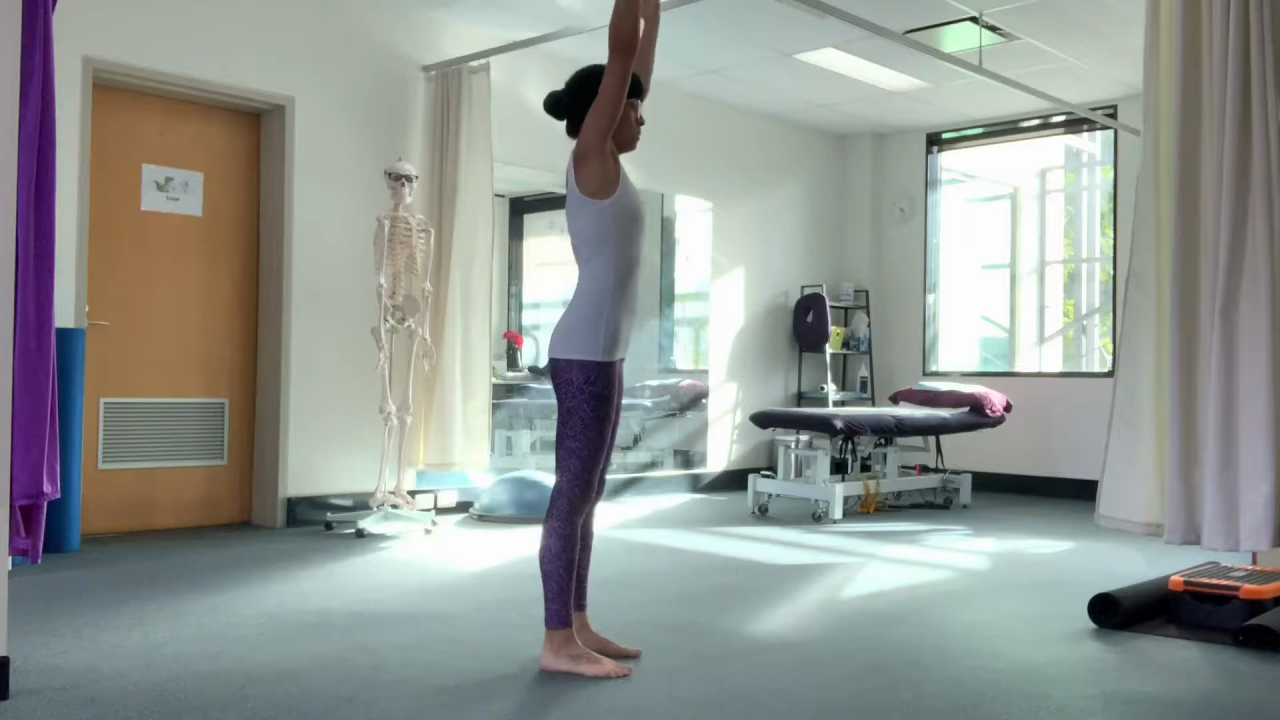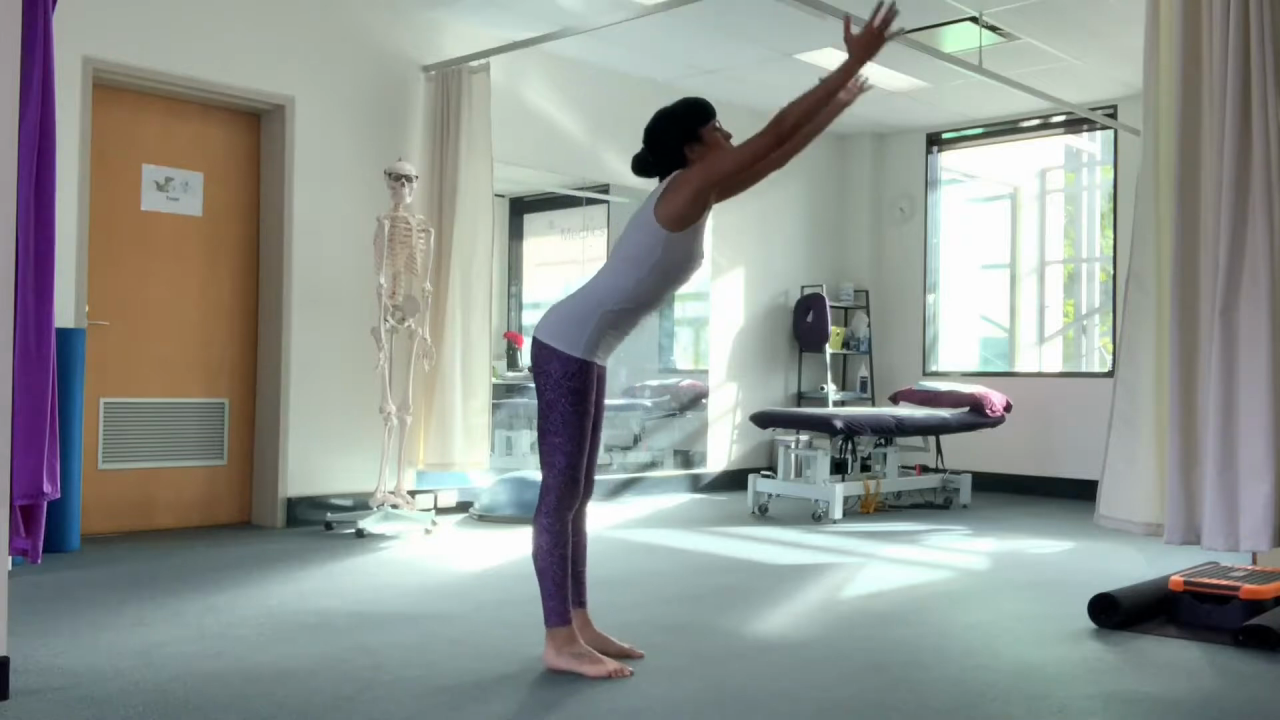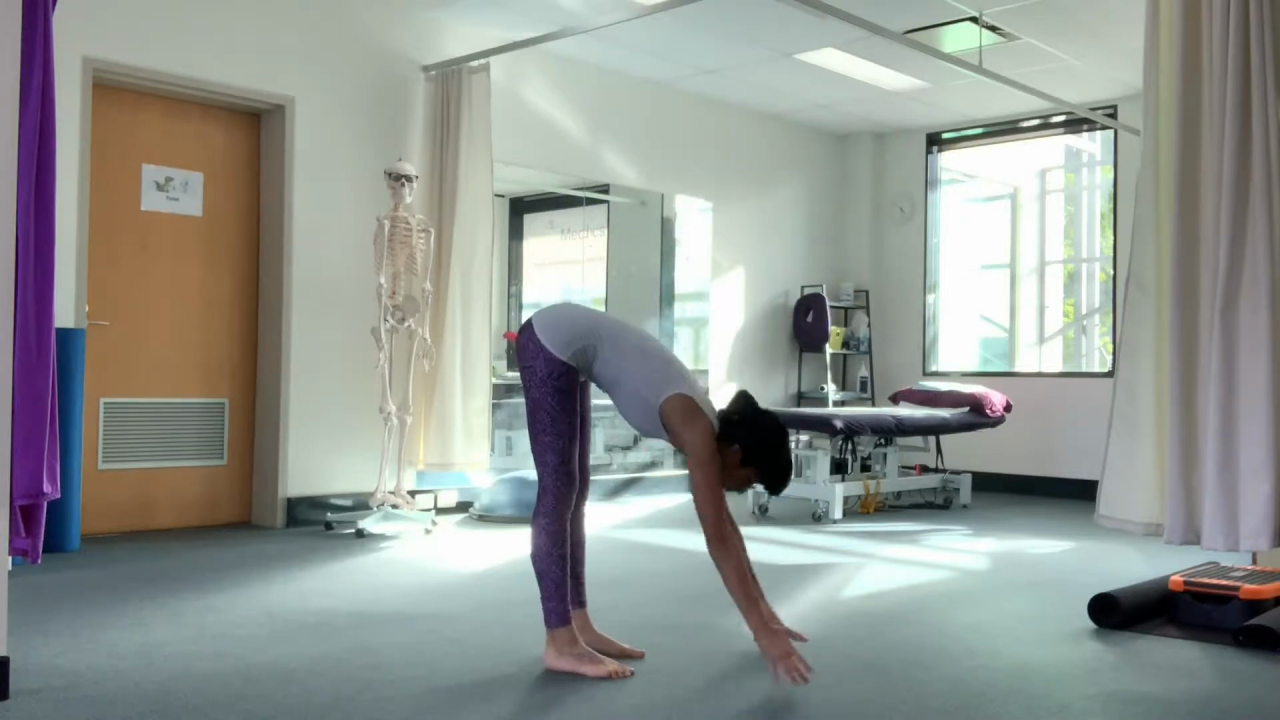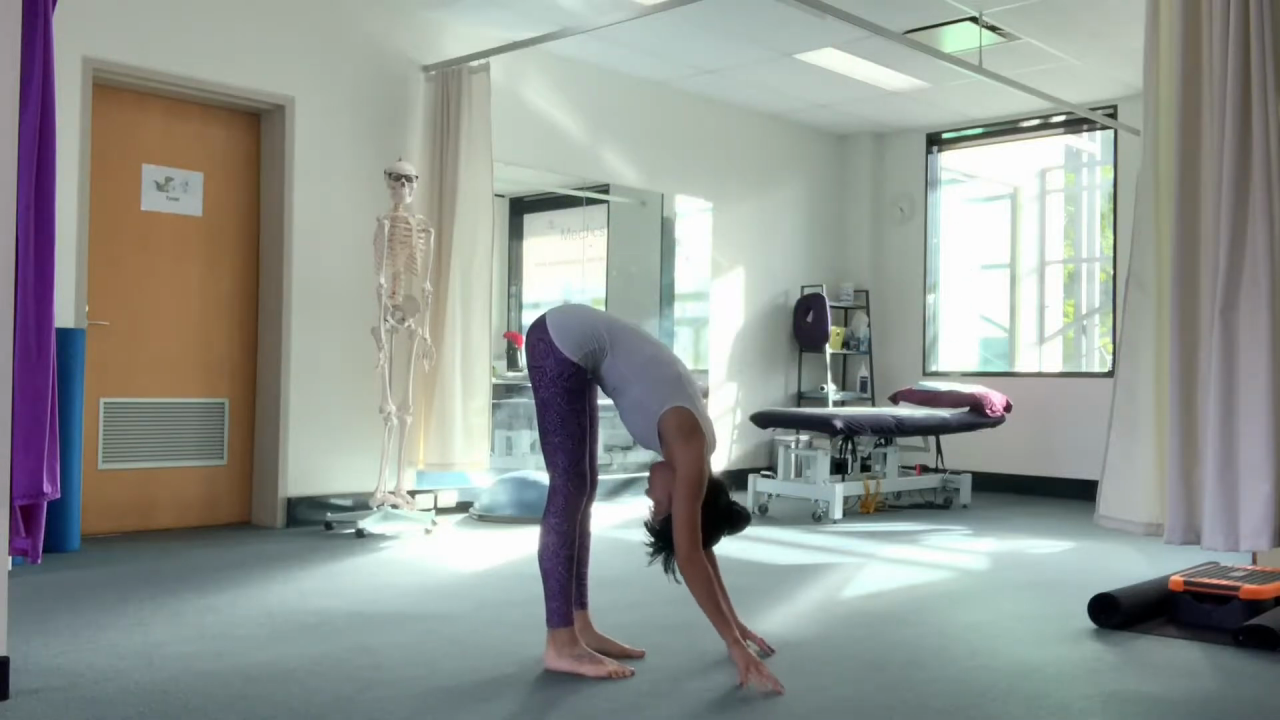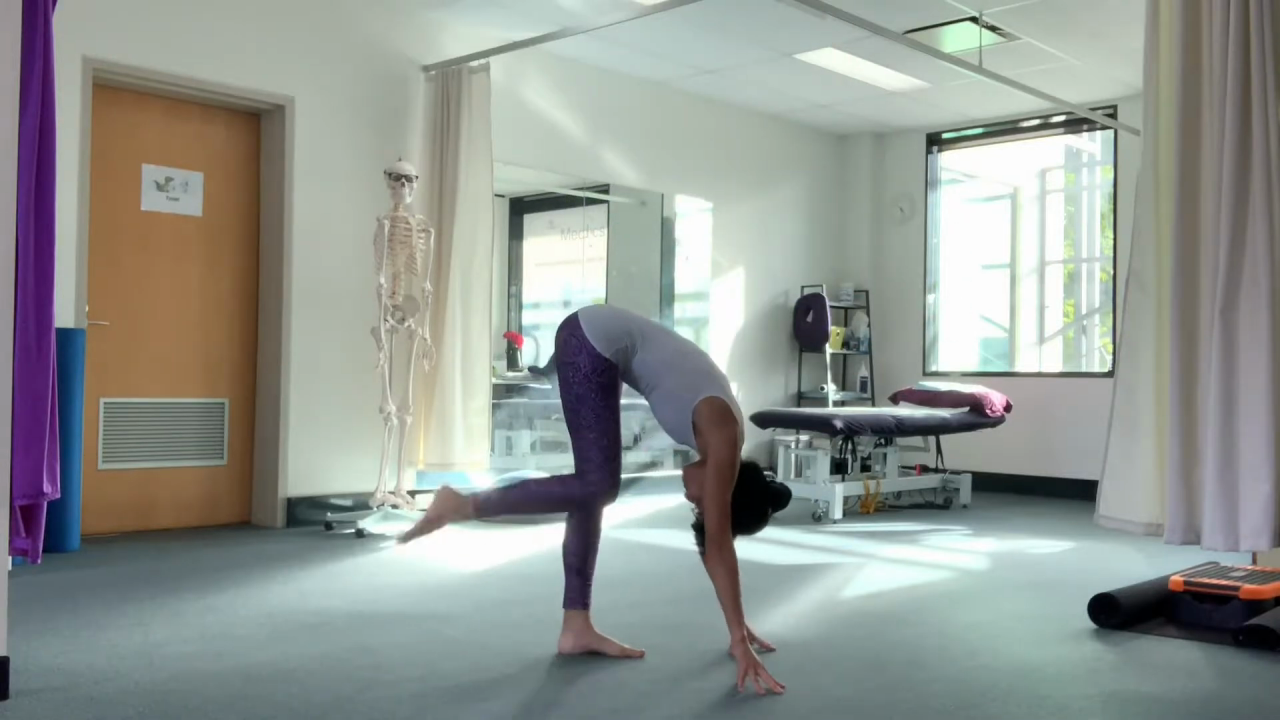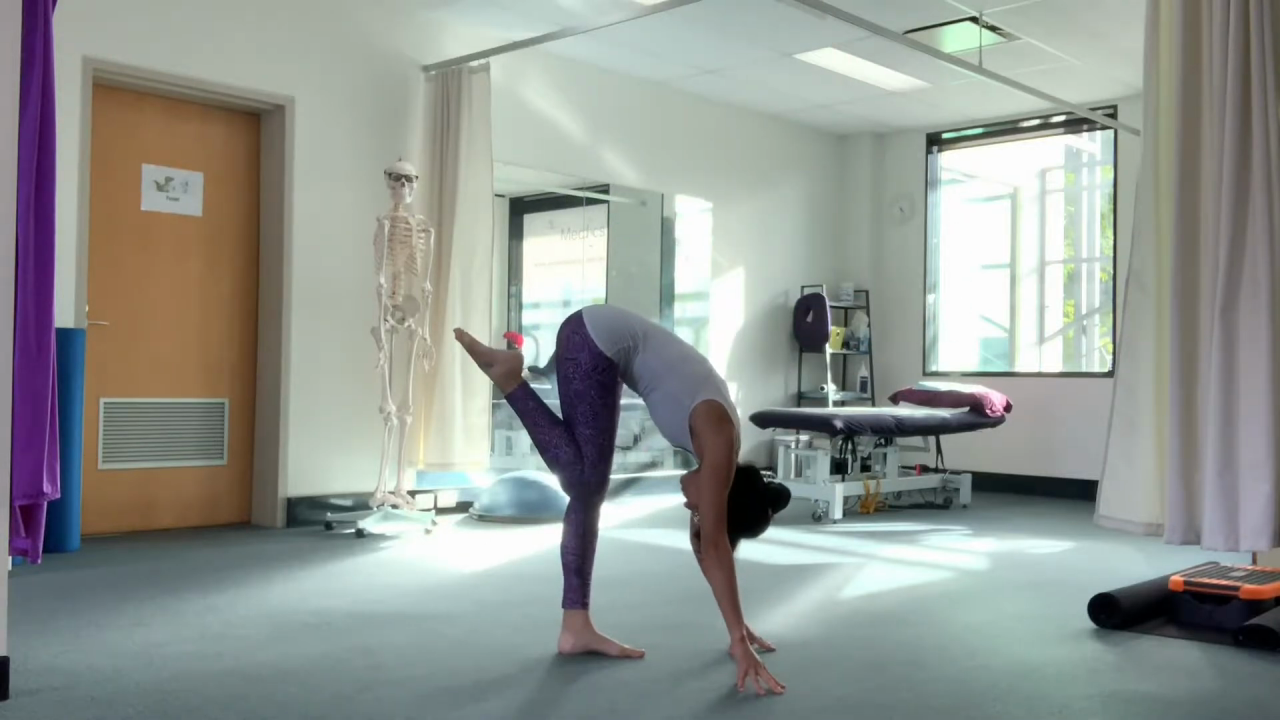
dt=0.7s
person 1, frame 1
left shoulder: (602, 164)
right shoulder: (591, 158)
left elbow: (635, 65)
right elbow: (620, 55)
left hip: (599, 351)
right hip: (586, 352)
left knee: (584, 496)
right knee: (573, 496)
left ankle: (576, 628)
right ankle: (557, 643)
person 1, frame 2
left shoulder: (697, 193)
right shoulder: (686, 189)
left elbow: (776, 149)
right elbow: (775, 133)
left wrist: (841, 97)
right wrist: (851, 62)
left hip: (583, 352)
right hip: (569, 347)
left knee: (572, 495)
right knee: (563, 496)
left ankle: (578, 622)
right ankle: (562, 642)
person 1, frame 3
left shoulder: (701, 425)
right shoulder: (699, 434)
left elbow: (723, 526)
right elbow: (719, 540)
left wrist: (761, 608)
right wrist: (763, 633)
left hip: (563, 346)
right hip: (555, 344)
left knee: (573, 492)
right knee: (561, 492)
left ankle: (579, 628)
right ankle: (560, 645)
person 1, frame 4
left shoulder: (692, 442)
right shoulder: (690, 447)
left elbow: (699, 545)
right elbow: (689, 555)
left wrist: (734, 624)
right wrist: (736, 644)
left hip: (577, 343)
right hip: (565, 341)
left knee: (582, 491)
right knee: (569, 494)
left ankle: (579, 628)
right ankle: (561, 645)
person 1, frame 5
left shoulder: (719, 438)
right shoulder: (723, 438)
left elbow: (717, 540)
right elbow: (717, 542)
left wrist: (738, 628)
right wrist: (738, 640)
left hip: (598, 343)
right hip: (592, 340)
left knee: (592, 491)
right knee: (598, 487)
left ankle: (577, 628)
right ankle: (464, 505)
person 1, frame 6
left shoulder: (717, 438)
right shoulder: (719, 438)
left elbow: (708, 542)
right elbow: (713, 544)
left wrist: (737, 628)
right wrist: (740, 640)
left hip: (605, 345)
right hip: (596, 337)
left knee: (589, 490)
right knee: (585, 481)
left ankle: (576, 627)
right ankle: (510, 377)
